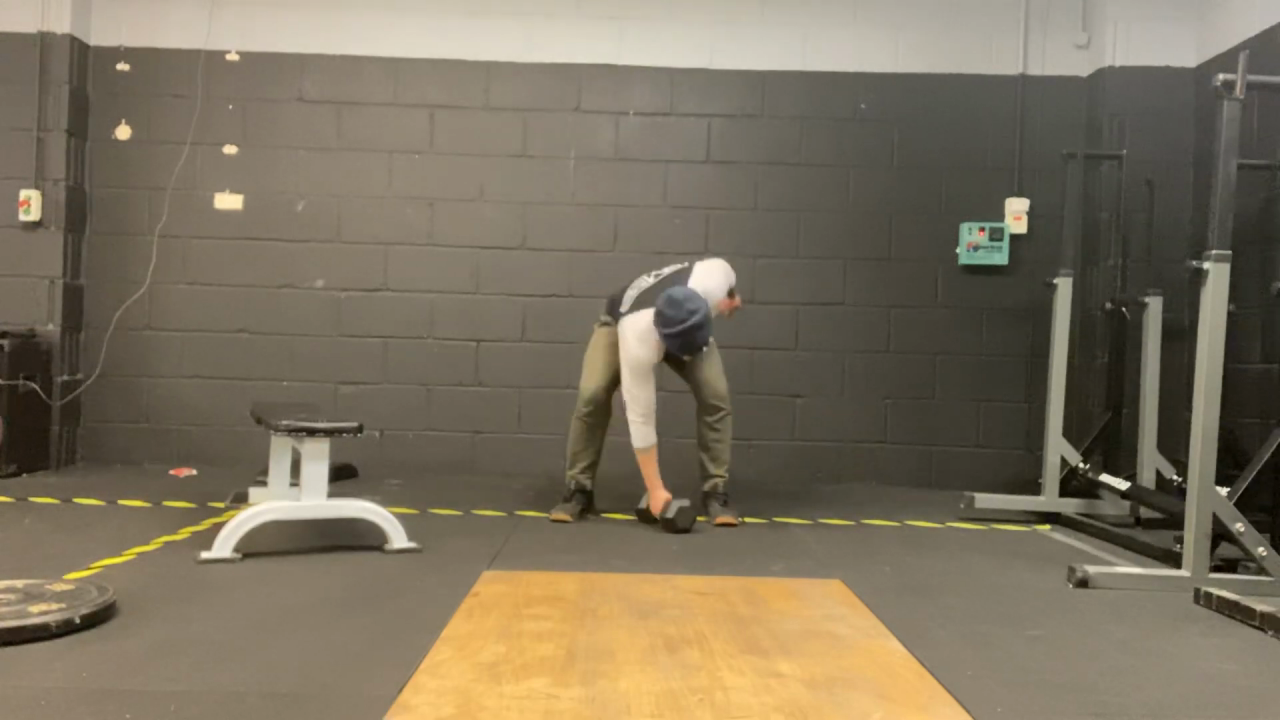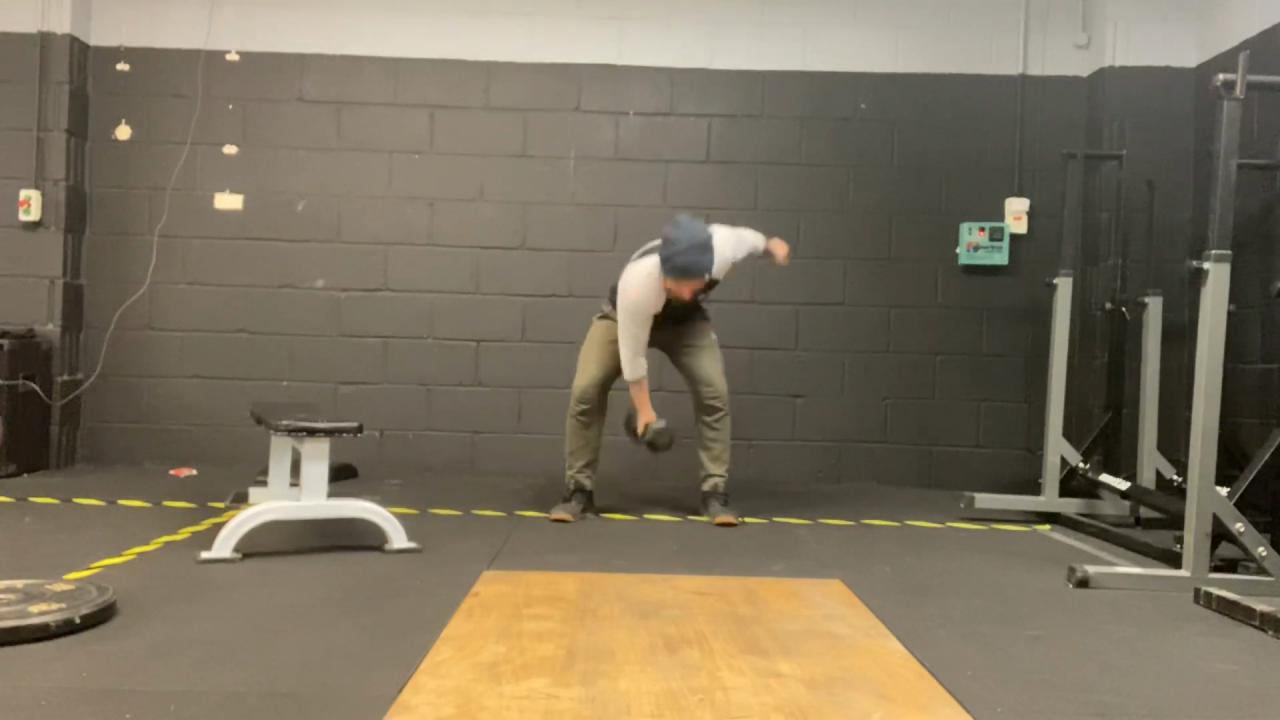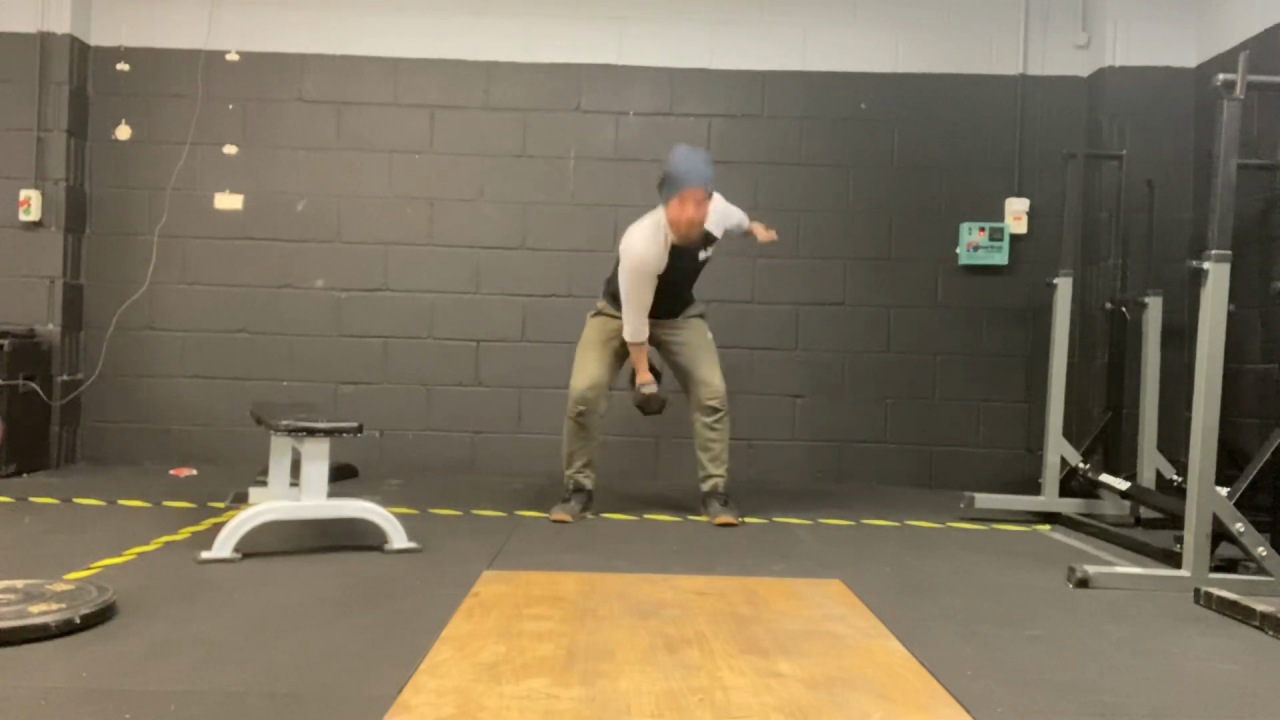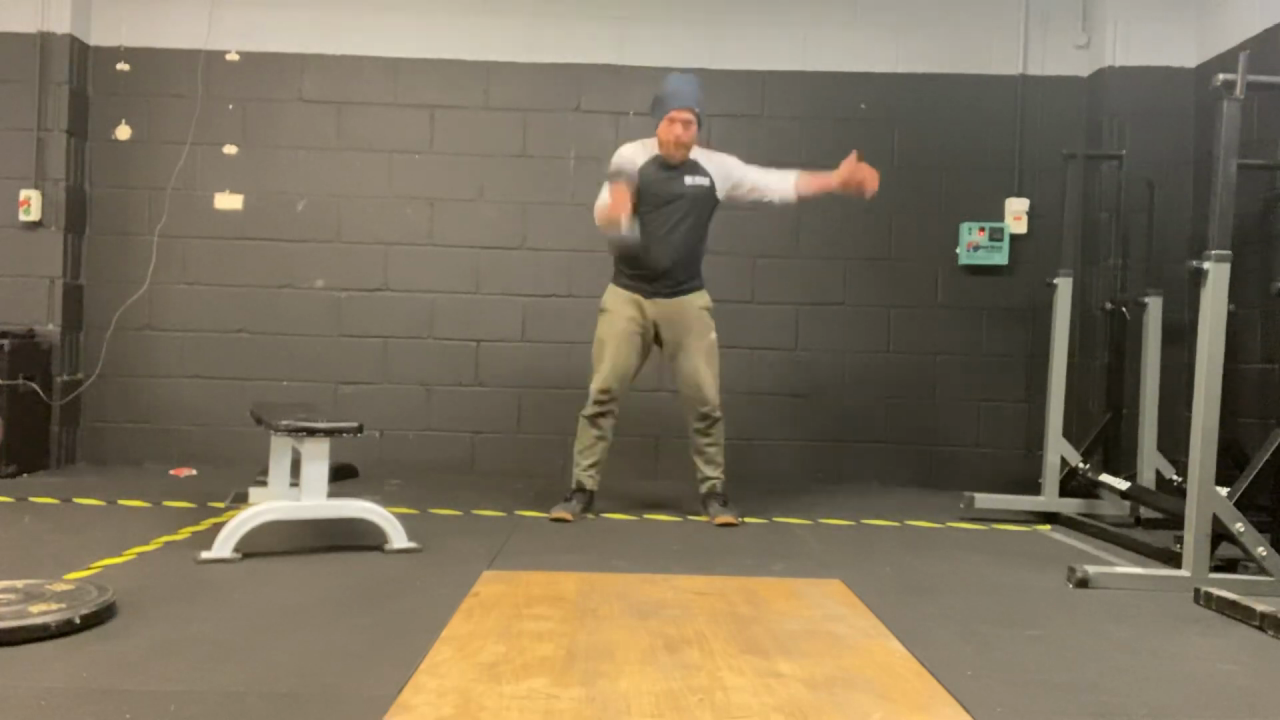
dt=0.4s
person 1, frame 1
left shoulder: (711, 284)
right shoulder: (637, 339)
left elbow: (724, 269)
right elbow: (640, 419)
left wrist: (733, 295)
right wrist: (655, 489)
right hip: (618, 323)
left knee: (715, 396)
right knee: (593, 395)
left ankle: (715, 492)
right ankle: (579, 490)
person 1, frame 2
left shoulder: (723, 244)
right shoulder: (637, 283)
left elbow: (751, 238)
right elbow: (632, 352)
left wrist: (772, 245)
right wrist: (644, 409)
left hip: (686, 321)
right hip: (622, 318)
left knee: (713, 392)
right knee: (586, 390)
left ankle: (715, 492)
right ankle: (579, 490)
person 1, frame 3
left shoulder: (717, 210)
right shoulder: (641, 242)
right elbow: (635, 319)
left wrist: (754, 228)
right wrist: (641, 371)
left hip: (679, 315)
right hip: (619, 314)
left knee: (711, 394)
right knee: (584, 393)
left ankle: (715, 493)
right ankle: (578, 489)
person 1, frame 4
left shoulder: (715, 166)
right shoulder: (632, 157)
left elbow: (776, 184)
right elbow: (603, 211)
left wrist: (834, 180)
right wrist: (613, 207)
left hip: (687, 301)
right hip: (628, 297)
left knee: (704, 400)
right knee: (602, 393)
left ankle: (713, 493)
right ankle: (581, 489)
